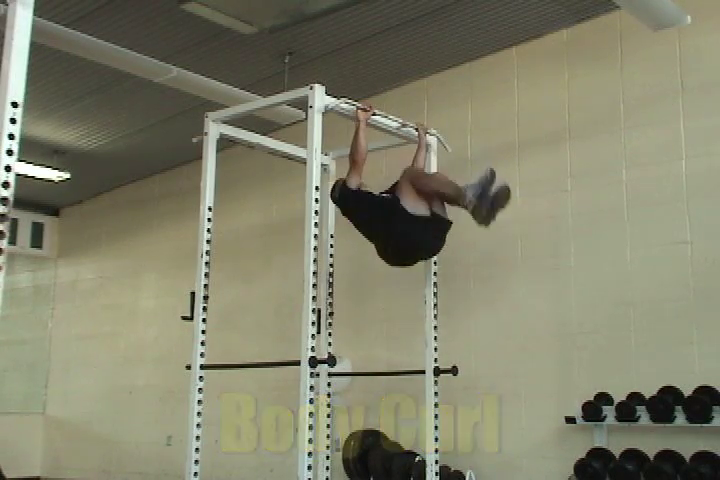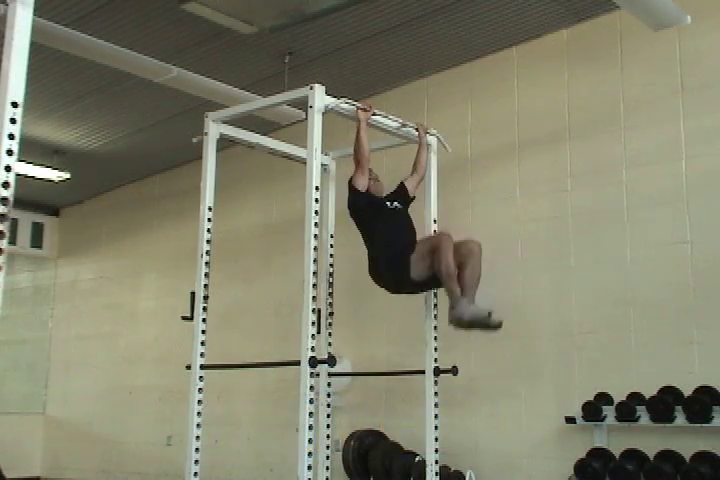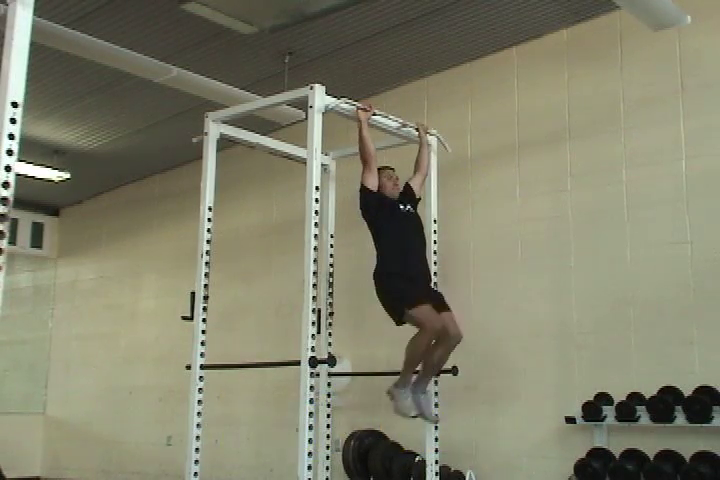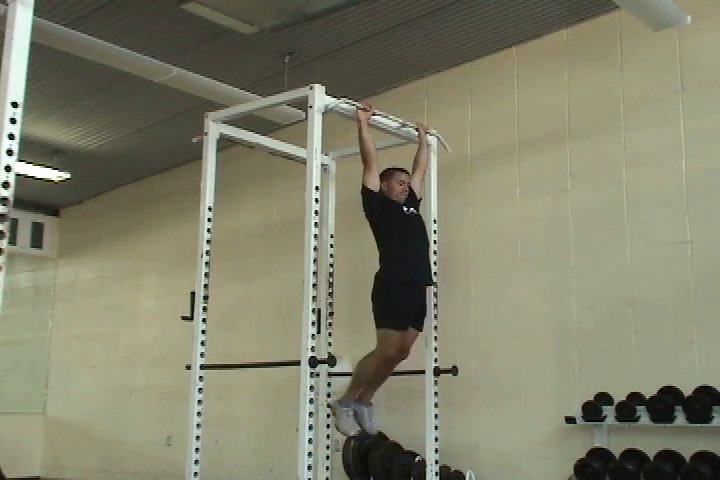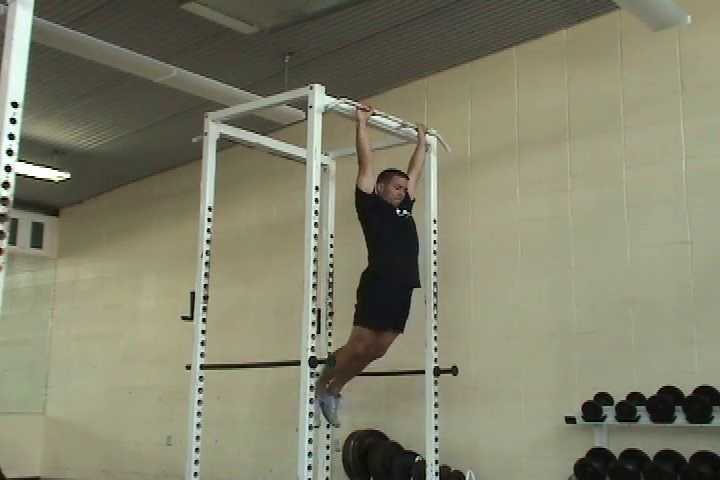
dt=0.2s
person 1, frame 1
left shoulder: (383, 198)
right shoulder: (350, 200)
left elbow: (419, 173)
right elbow: (357, 164)
left wrist: (422, 141)
right wrist: (361, 123)
right hip: (405, 243)
right knee: (412, 175)
left ankle: (474, 201)
right ankle: (469, 197)
person 1, frame 2
left shoulder: (394, 200)
right shoulder: (361, 201)
left elbow: (417, 175)
right elbow: (362, 163)
left wrist: (422, 140)
right wrist: (362, 123)
left hip: (414, 271)
right hip: (392, 269)
left knee: (471, 248)
right knee: (443, 240)
left ankle: (467, 306)
right ankle: (460, 306)
person 1, frame 3
left shoulder: (406, 203)
right shoulder: (372, 202)
left elbow: (420, 173)
right elbow: (369, 163)
left wrist: (423, 139)
right wrist: (363, 124)
left hip: (419, 282)
right hip: (394, 281)
left knee: (452, 335)
right knee: (434, 326)
left ankle: (419, 389)
right ankle: (403, 386)
person 1, frame 4
left shoulder: (411, 205)
right shoulder: (377, 204)
left elbow: (419, 170)
right elbow: (370, 165)
left wrist: (422, 139)
right wrist: (363, 124)
left hip: (416, 288)
right hip: (392, 287)
left knee: (401, 352)
right knee: (387, 352)
left ankle: (362, 402)
right ankle: (346, 402)
person 1, frame 5
left shoulder: (405, 208)
right shoulder: (370, 205)
left elbow: (415, 171)
right elbow: (366, 164)
left wrist: (422, 139)
right wrist: (361, 123)
left hip: (403, 289)
right hip: (378, 286)
left knee: (376, 350)
right knee: (358, 347)
left ankle: (332, 392)
right ankle: (317, 391)
